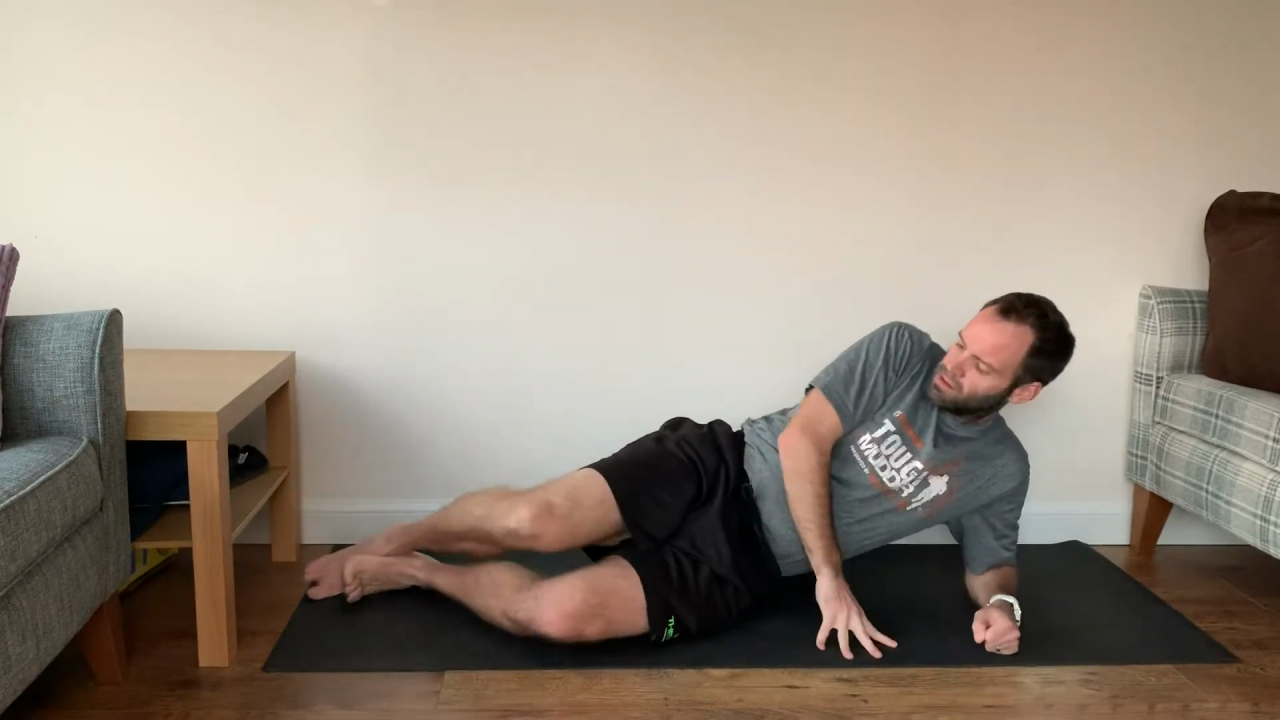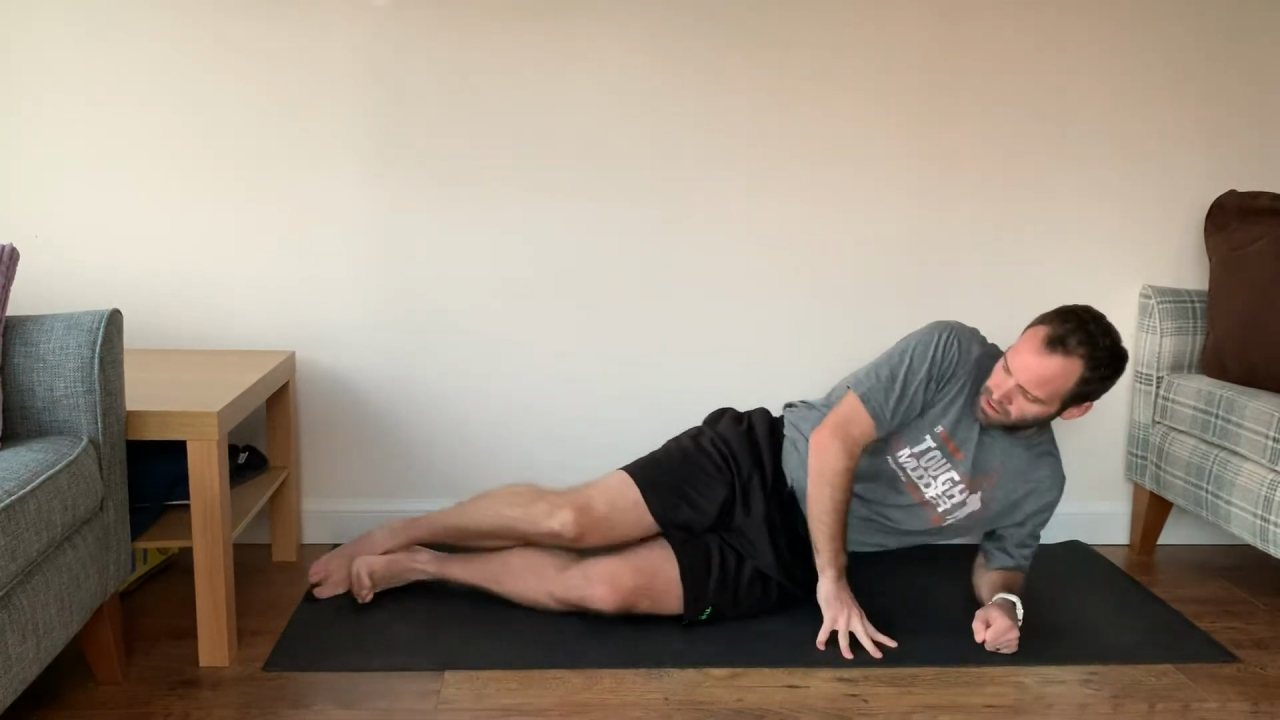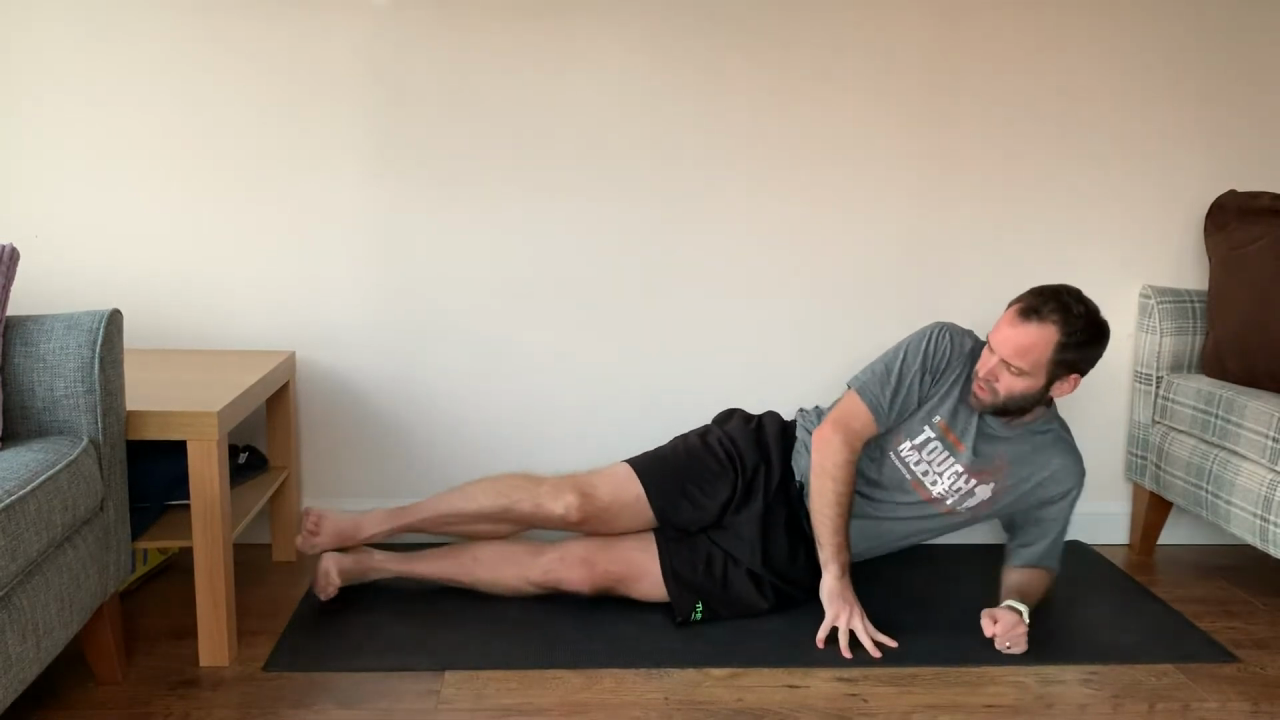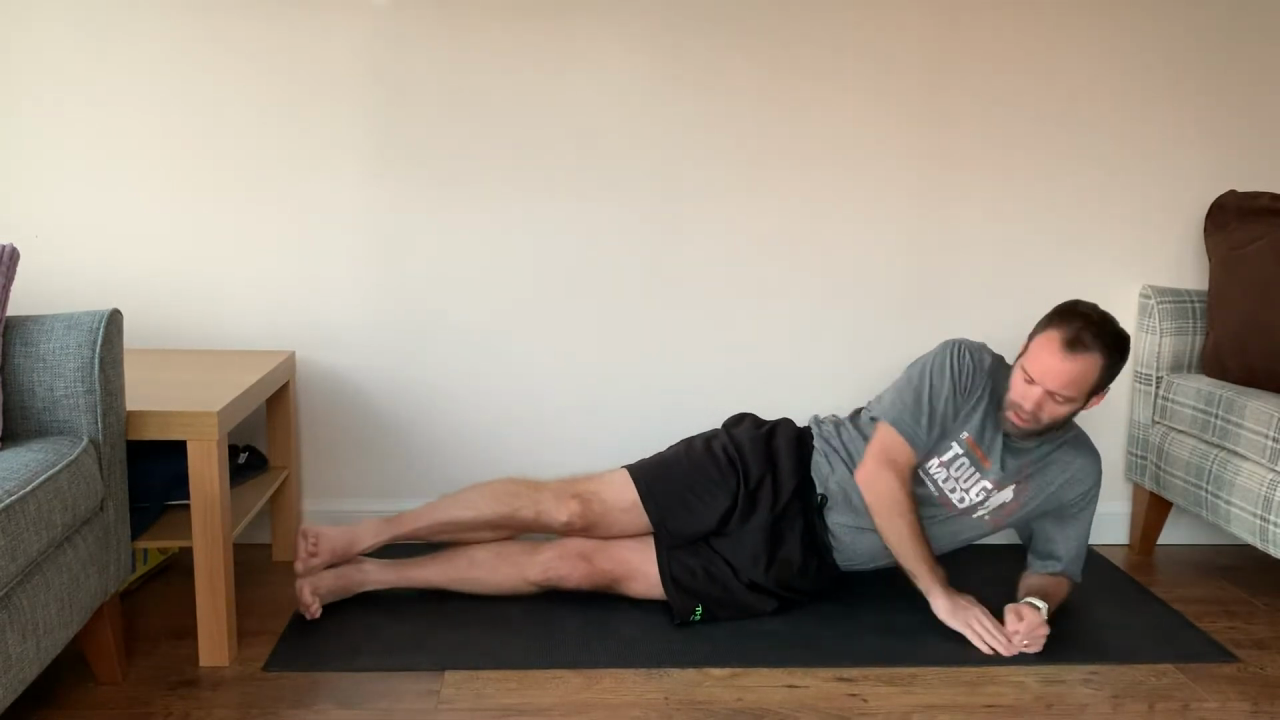
dt=0.4s
person 1, frame 1
left shoulder: (1002, 470)
right shoulder: (900, 348)
left elbow: (990, 562)
right elbow: (802, 441)
left wrist: (999, 603)
right wrist: (831, 580)
left hip: (741, 563)
right hip: (715, 470)
left knee: (558, 613)
right knee: (532, 519)
left ankle: (414, 571)
right ankle: (391, 540)
person 1, frame 2
left shoulder: (1038, 481)
right shoulder: (950, 349)
left elbow: (998, 559)
right elbow: (833, 440)
left wrist: (1003, 604)
right wrist: (835, 581)
left hip: (780, 553)
right hip: (758, 460)
left knee: (605, 587)
right knee: (570, 519)
left ankle: (419, 567)
right ankle: (388, 537)
person 1, frame 3
left shoulder: (1053, 470)
right shoulder: (943, 349)
left elbow: (1034, 561)
right elbow: (838, 434)
left wrist: (1016, 606)
right wrist: (836, 578)
left hip: (777, 562)
right hip: (764, 463)
left knee: (580, 568)
right knee: (572, 502)
left ankle: (371, 567)
right ankle: (366, 525)
person 1, frame 4
left shoulder: (1075, 472)
right shoulder: (961, 365)
left elbow: (1054, 566)
right elbow: (876, 471)
left wrist: (1032, 605)
right wrist: (946, 599)
left hip: (794, 561)
right hip: (774, 470)
left knee: (577, 564)
right knee: (568, 507)
left ankle: (363, 578)
right ankle: (362, 537)
